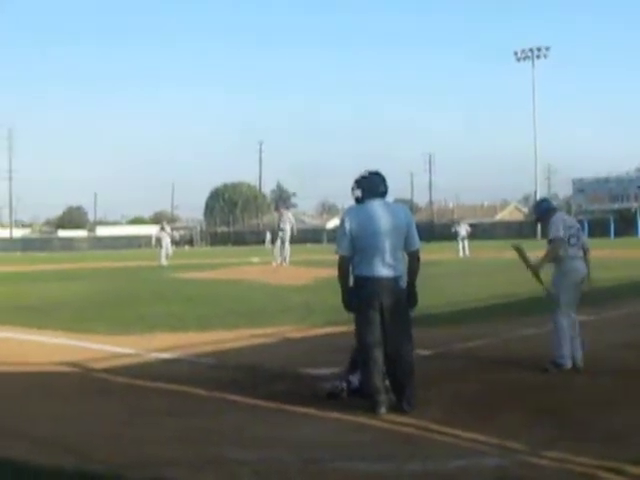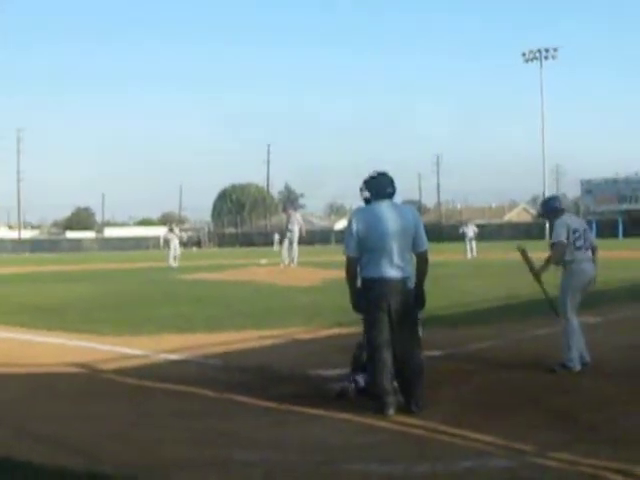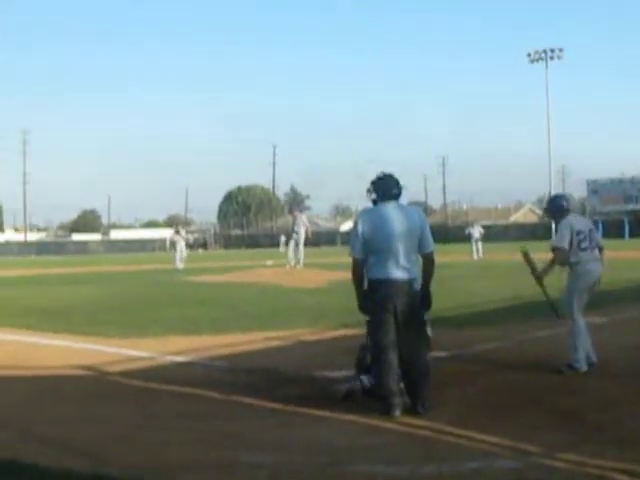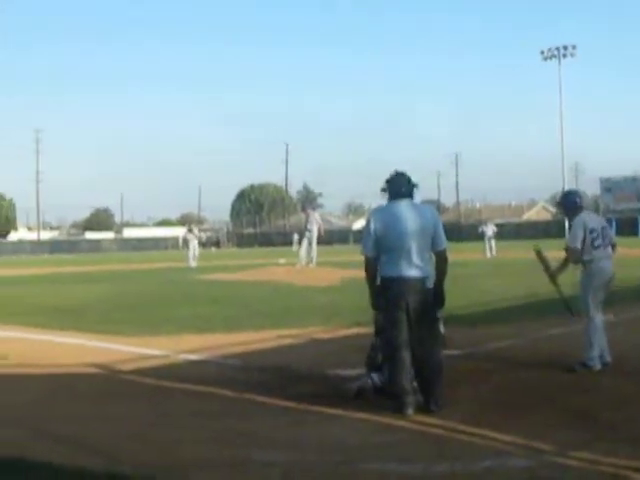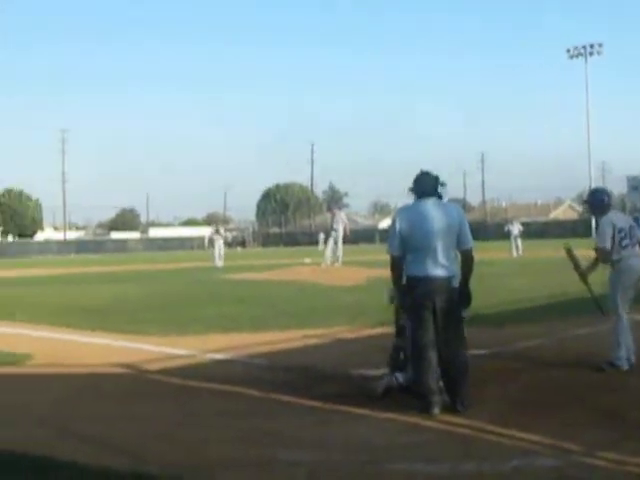
dt=0.1s
person 1, frame 1
left shoulder: (352, 215)
right shoulder: (402, 212)
left elbow: (344, 260)
right elbow: (414, 256)
left wrist: (345, 291)
right wrist: (411, 286)
left hip: (365, 286)
right hip: (396, 285)
left knee: (371, 345)
right knee: (400, 344)
left ankle: (378, 400)
right ankle: (406, 399)
person 1, frame 2
left shoulder: (359, 216)
right shoulder: (410, 213)
left elbow: (352, 261)
right elbow: (422, 257)
left wrist: (353, 292)
right wrist: (419, 287)
left hip: (373, 287)
right hip: (404, 286)
left knee: (379, 345)
right knee: (408, 345)
left ankle: (386, 401)
right ankle: (414, 400)
person 1, frame 3
left shoulder: (365, 218)
right shoulder: (416, 214)
left elbow: (358, 263)
right elbow: (428, 258)
left wrist: (360, 293)
right wrist: (426, 288)
left hip: (379, 289)
right hip: (410, 288)
left knee: (385, 347)
right knee: (415, 347)
left ankle: (392, 403)
right ankle: (420, 401)
person 1, frame 4
left shoulder: (377, 216)
right shoulder: (429, 212)
left elbow: (371, 261)
right elbow: (441, 256)
left wrist: (374, 291)
right wrist: (439, 286)
left hip: (392, 287)
right hip: (422, 286)
left knee: (398, 345)
right knee: (428, 345)
left ankle: (406, 401)
right ankle: (433, 400)
person 1, frame 5
left shoulder: (403, 215)
right shoulder: (454, 211)
left elbow: (396, 260)
right elbow: (467, 255)
left wrist: (399, 290)
right wrist: (465, 285)
left hip: (417, 286)
right hip: (448, 285)
left knee: (423, 344)
right knee: (453, 344)
left ankle: (431, 400)
right ankle: (459, 399)
person 2, frame 1
left shoulder: (556, 220)
right shoulder: (571, 220)
left elbow: (556, 243)
right elbow: (586, 248)
left wrist: (541, 263)
right wrist: (588, 269)
left hip: (566, 268)
right hip: (580, 267)
left knee: (559, 314)
right knee: (569, 314)
left ankle: (563, 360)
right ankle: (575, 358)
person 2, frame 2
left shoulder: (560, 222)
right shoulder: (579, 221)
left elbow: (559, 248)
right elbow: (594, 247)
left wrist: (544, 267)
right wrist: (594, 269)
left hip: (574, 270)
right hip: (588, 268)
left knee: (568, 316)
right knee: (572, 313)
left ankle: (571, 362)
right ankle: (582, 356)
person 2, frame 3
left shoulder: (565, 224)
right shoulder: (585, 221)
left elbow: (561, 251)
right elbow: (600, 247)
left wrist: (545, 271)
right wrist: (599, 267)
left hip: (580, 271)
right hip: (594, 269)
left knee: (575, 316)
right knee: (578, 314)
left ankle: (578, 363)
right ankle: (589, 357)
person 2, frame 4
left shoulder: (578, 221)
right shoulder: (597, 218)
left elbow: (574, 251)
right elbow: (613, 243)
left wrist: (559, 270)
left hip: (594, 269)
right hip: (608, 266)
left knee: (591, 314)
right knee: (596, 312)
left ankle: (592, 361)
right ankle: (603, 356)
person 2, frame 5
left shoulder: (607, 220)
right shoulder: (624, 216)
left elbow: (603, 251)
left wrist: (588, 270)
left hip: (623, 268)
left knee: (620, 313)
right knee: (621, 311)
left ankle: (620, 360)
